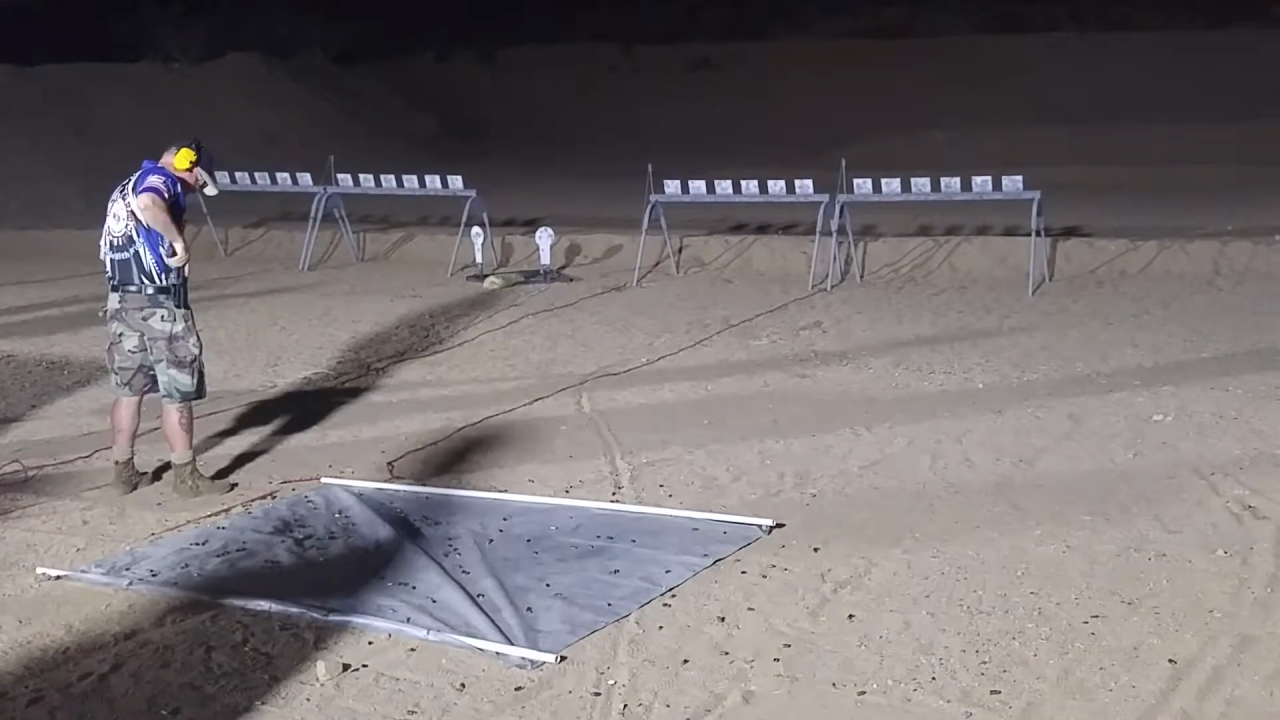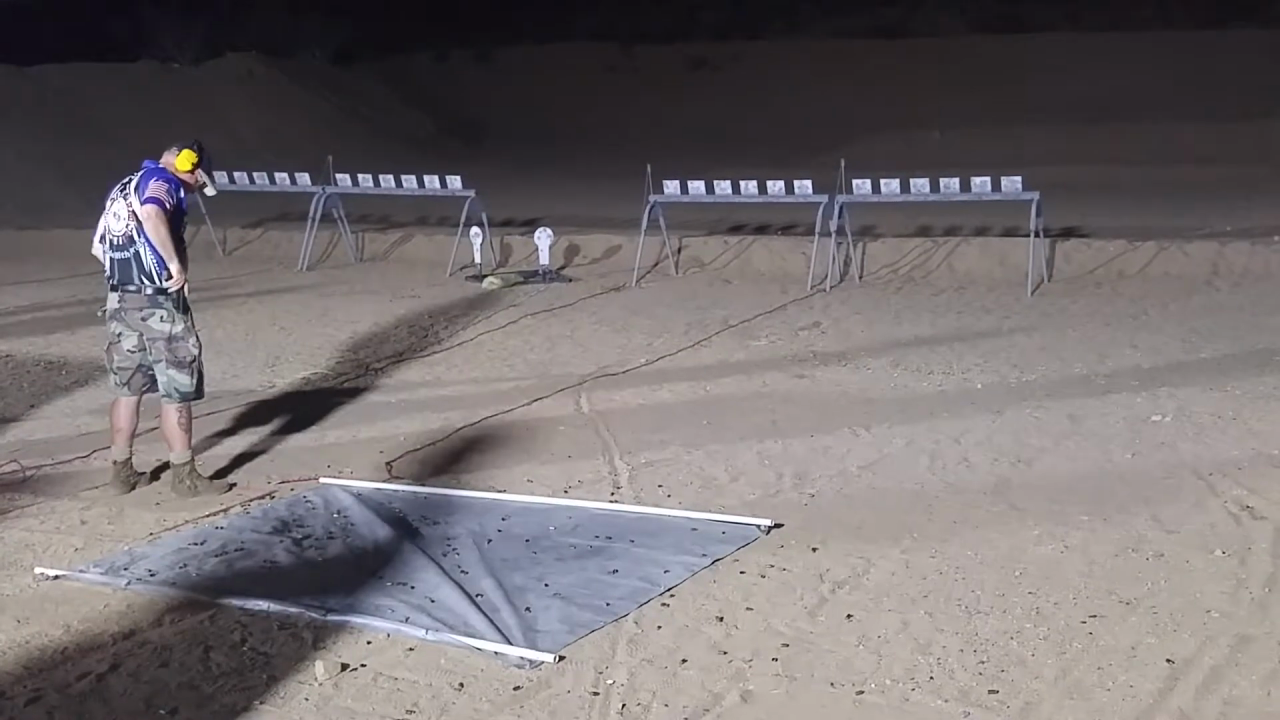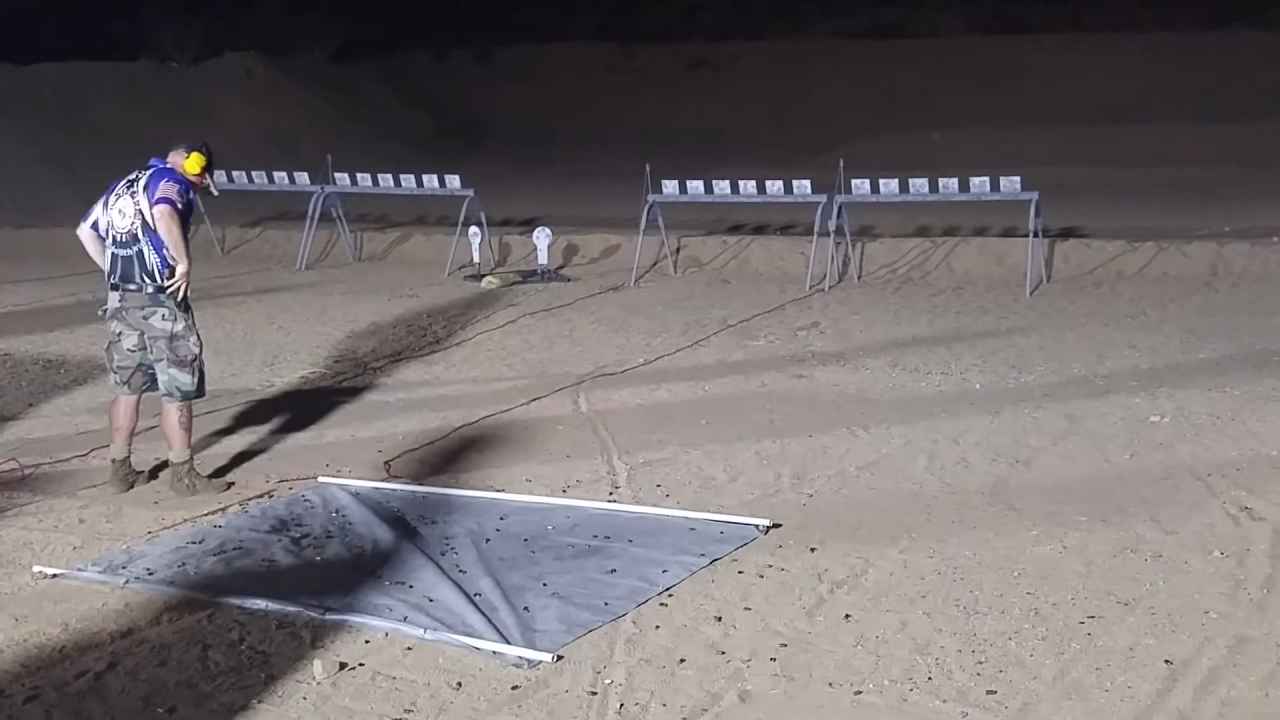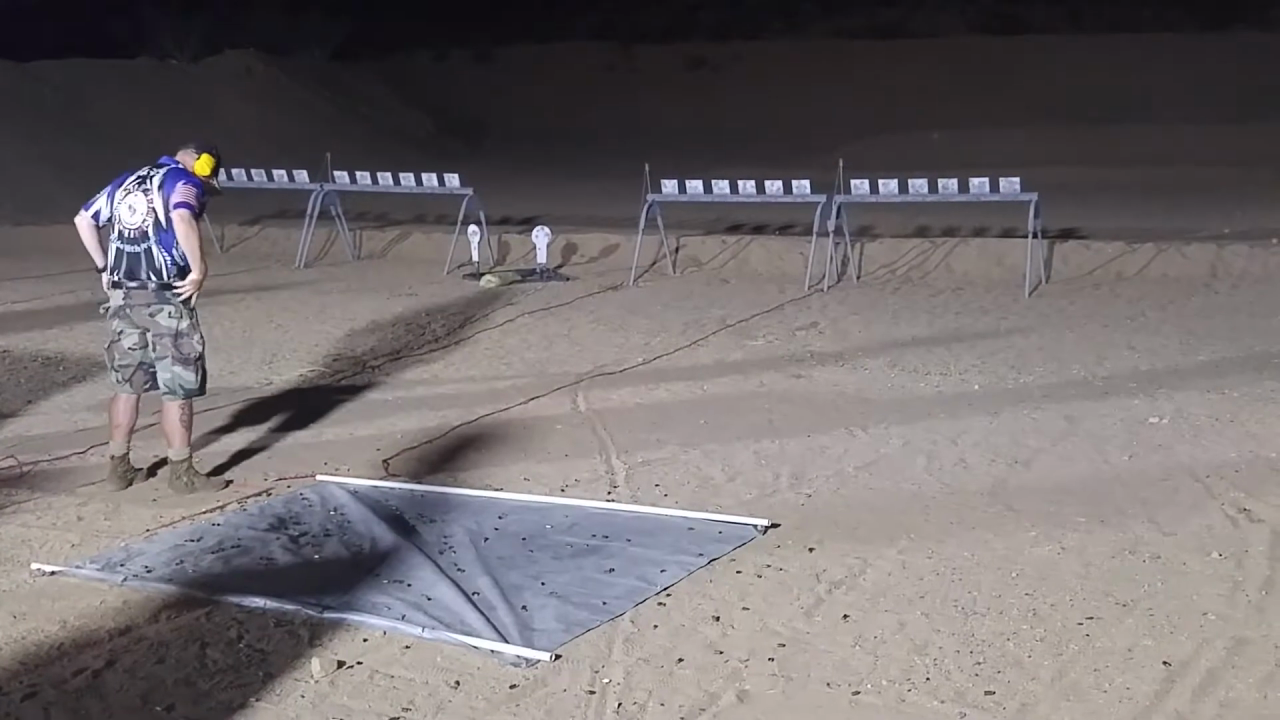
dt=0.2s
person 1, frame 1
left shoulder: (124, 188)
right shoulder: (160, 179)
left elbow: (106, 249)
right elbow: (148, 205)
right wrist: (179, 241)
left hip: (121, 300)
right hip: (160, 302)
left knee: (129, 389)
right knee: (177, 392)
left ankle: (124, 471)
right ankle: (186, 477)
person 1, frame 2
left shoulder: (122, 188)
right shoulder: (163, 181)
left elbow: (98, 246)
right elbow: (150, 214)
right wrist: (175, 264)
left hip: (119, 300)
right hip: (159, 301)
left knee: (127, 388)
right knee: (177, 391)
left ankle: (122, 471)
right ankle: (185, 476)
person 1, frame 3
left shoulder: (124, 185)
right shoulder: (172, 180)
left elbow: (86, 231)
right elbow: (163, 215)
right wrist: (183, 263)
left hip: (120, 298)
right hip: (160, 299)
left knee: (127, 387)
right knee: (177, 390)
left ankle: (120, 469)
right ankle: (183, 475)
person 1, frame 4
left shoulder: (128, 181)
right shoulder: (185, 181)
left elbow: (83, 220)
right elbow: (182, 219)
left wrist: (104, 268)
right wrist: (198, 270)
left hip: (122, 295)
right hip: (165, 296)
left knee: (127, 384)
right knee: (178, 387)
left ankle: (119, 467)
right ankle: (182, 473)
